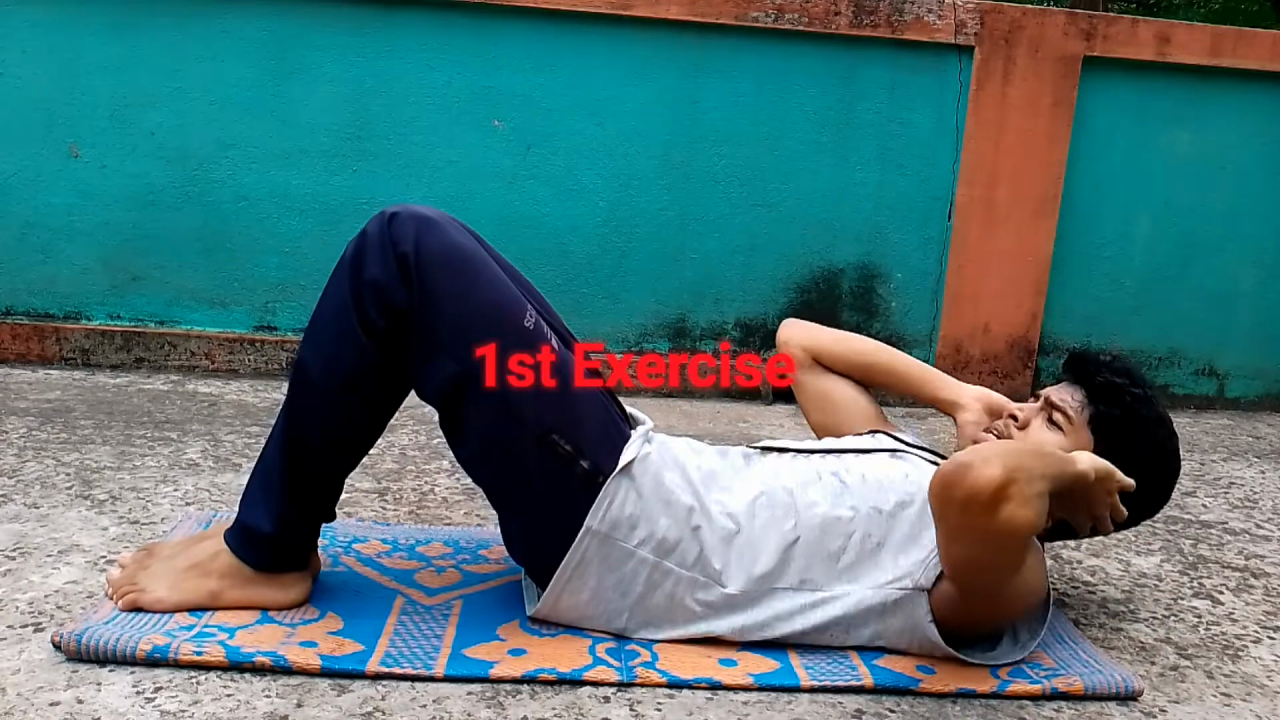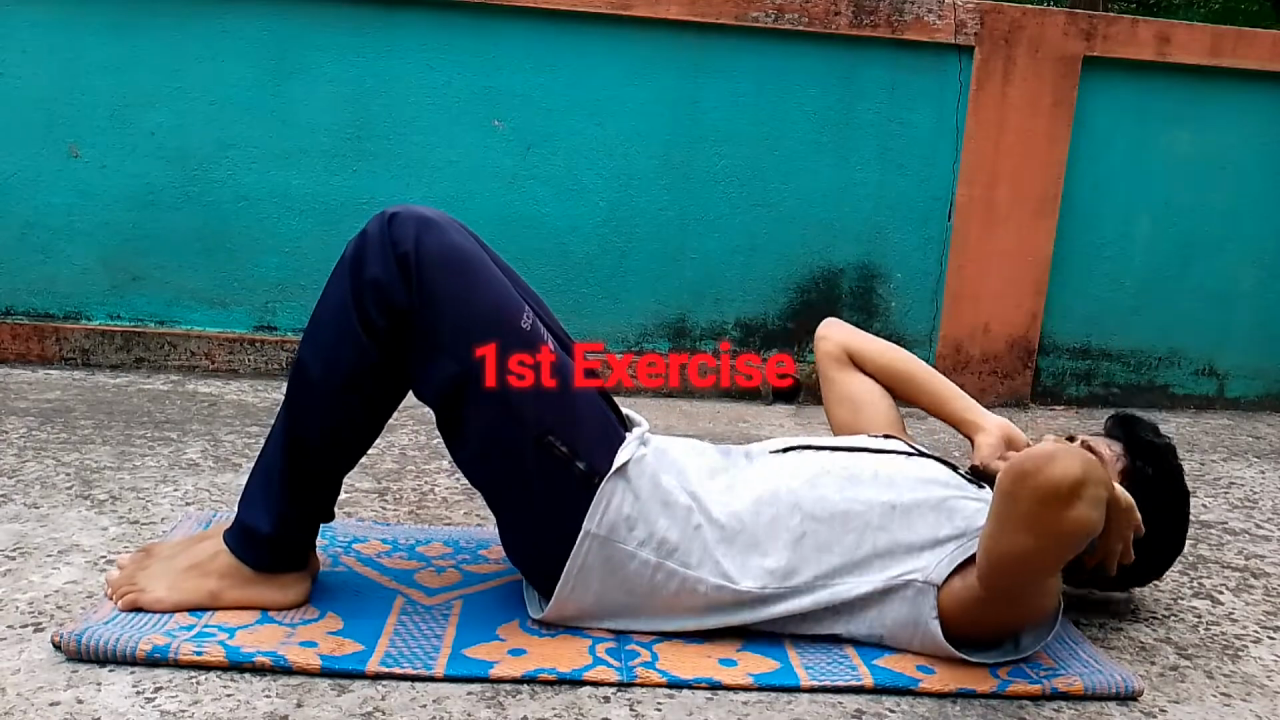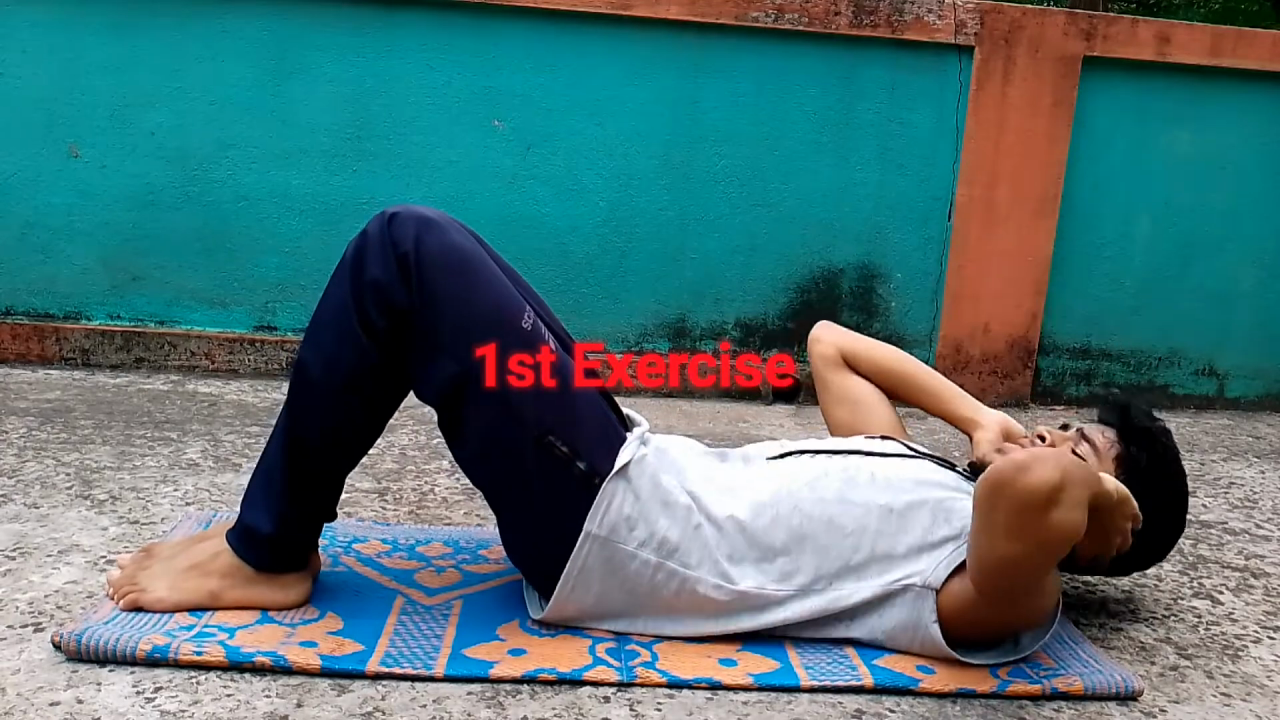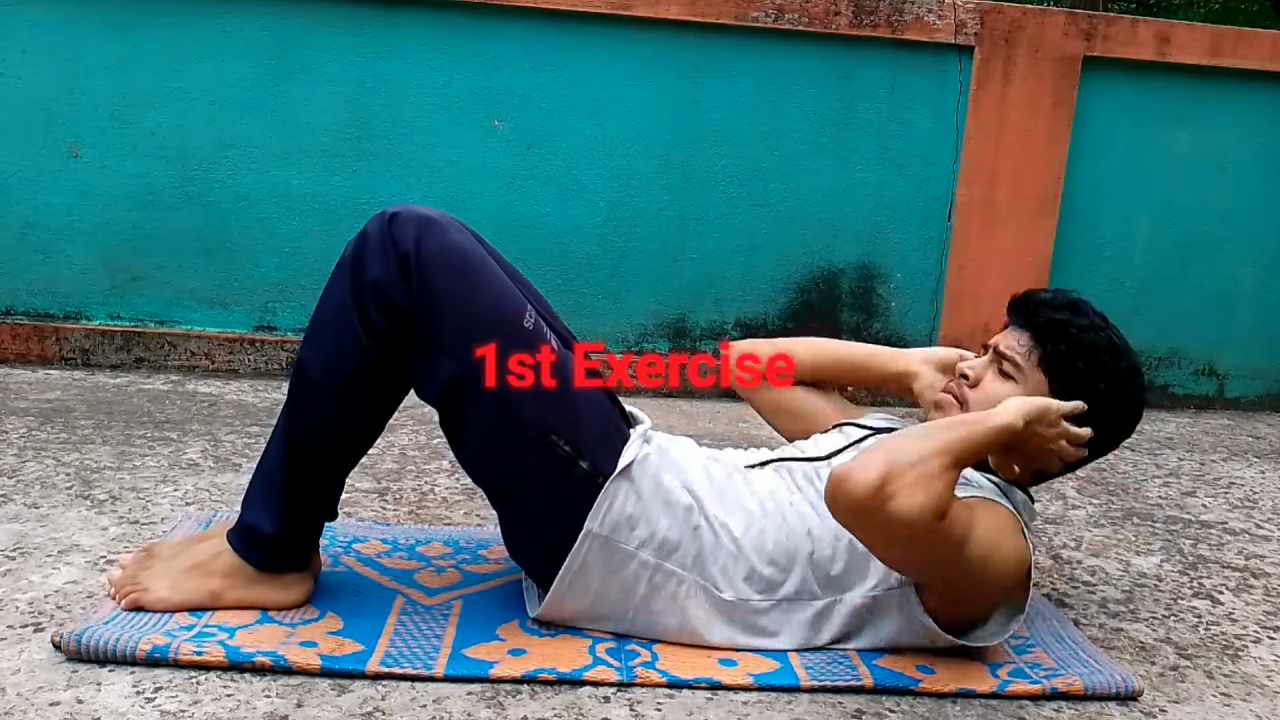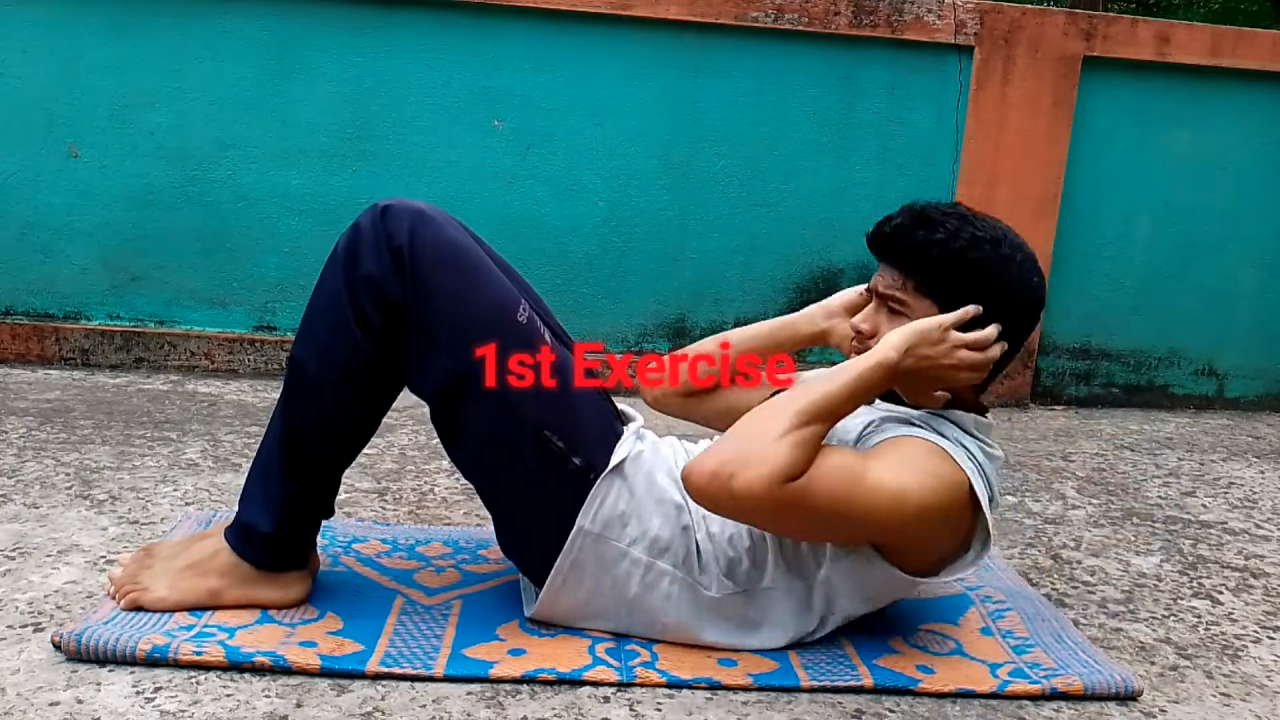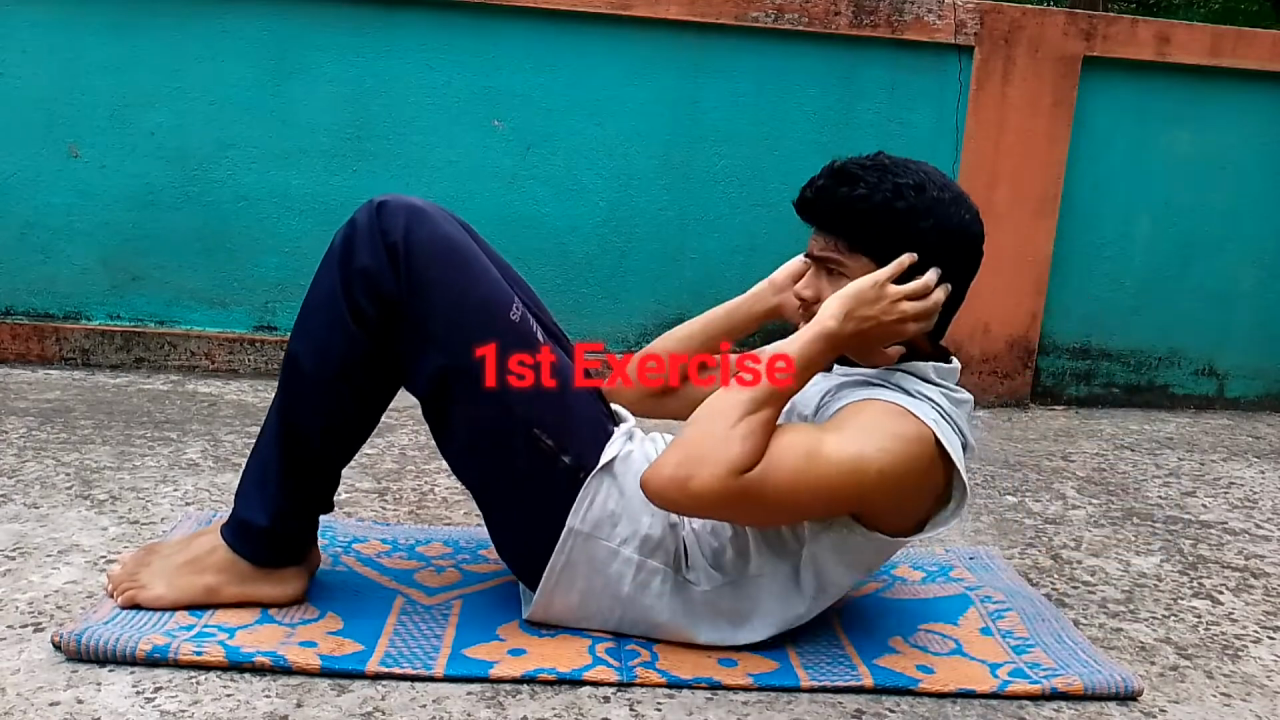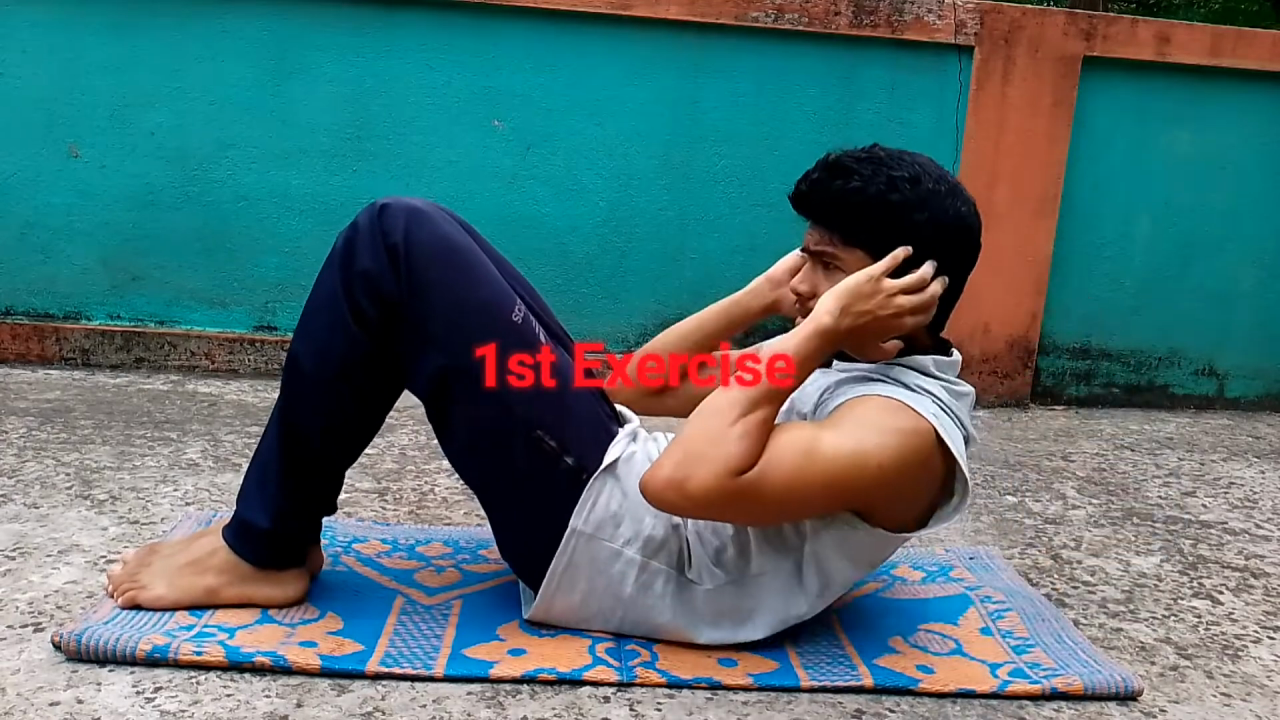
dt=0.2s
person 1, frame 1
left shoulder: (996, 585)
right shoulder: (905, 459)
left elbow: (985, 482)
right elbow: (799, 340)
left wrist: (1066, 470)
right wrist: (957, 395)
left hip: (614, 529)
right hip: (637, 478)
left knee: (409, 250)
right knee: (414, 248)
left ankle: (265, 555)
right ankle: (276, 531)
person 1, frame 2
left shoulder: (1003, 594)
right shoulder: (928, 482)
left elbow: (1048, 479)
right elbow: (836, 340)
left wrist: (1095, 490)
right wrist: (978, 421)
left hip: (609, 530)
right hip: (640, 473)
left knee: (408, 251)
right knee: (413, 251)
left ankle: (264, 556)
right ankle: (273, 532)
person 1, frame 3
left shoulder: (1010, 588)
right shoulder: (928, 471)
left elbow: (1027, 488)
right elbow: (825, 343)
left wrist: (1076, 492)
right wrist: (969, 410)
left hip: (615, 532)
right hip: (642, 483)
left knee: (408, 252)
right knee: (413, 253)
left ankle: (266, 555)
right ankle: (276, 532)
person 1, frame 4
left shoulder: (988, 546)
right shoulder: (920, 446)
left elbow: (858, 496)
right elbow: (748, 359)
left wrist: (992, 431)
right wrist: (916, 372)
left hip: (617, 536)
right hip: (642, 491)
left knee: (406, 250)
right knee: (412, 253)
left ankle: (266, 556)
right ankle: (280, 532)
person 1, frame 5
left shoulder: (937, 479)
right shoulder: (890, 415)
left elbow: (726, 477)
right elbow: (674, 382)
left wrist: (875, 367)
right wrist: (820, 325)
left hip: (608, 538)
right hip: (624, 491)
left knee: (399, 241)
right knee: (406, 246)
left ankle: (262, 556)
right ankle: (279, 534)
person 1, frame 6
left shoulder: (906, 438)
right shoulder: (862, 377)
left elbow: (686, 478)
right elbow: (645, 387)
left wrist: (818, 336)
right wrist: (769, 300)
left hip: (598, 539)
right hip: (612, 485)
left knee: (396, 238)
right knee: (404, 244)
left ankle: (261, 552)
right ankle: (279, 533)
person 1, frame 7
left shoulder: (904, 433)
right shoulder: (855, 371)
left elbow: (684, 480)
right elbow: (638, 381)
left wrist: (818, 329)
right wrist: (766, 293)
left hip: (606, 543)
right hip: (610, 480)
left knee: (396, 242)
right knee: (406, 243)
left ankle: (263, 552)
right ankle: (278, 530)
